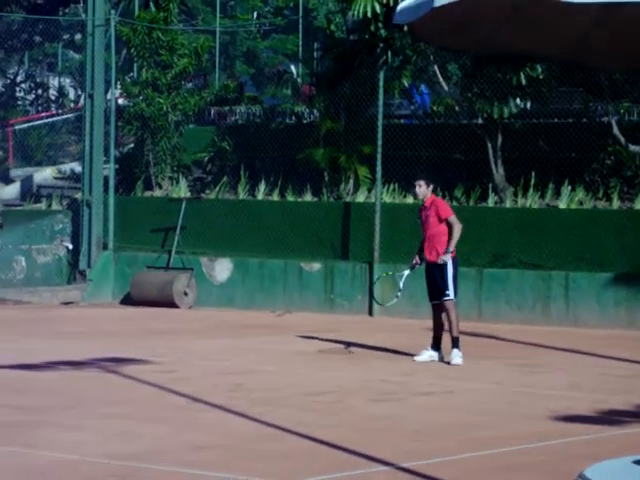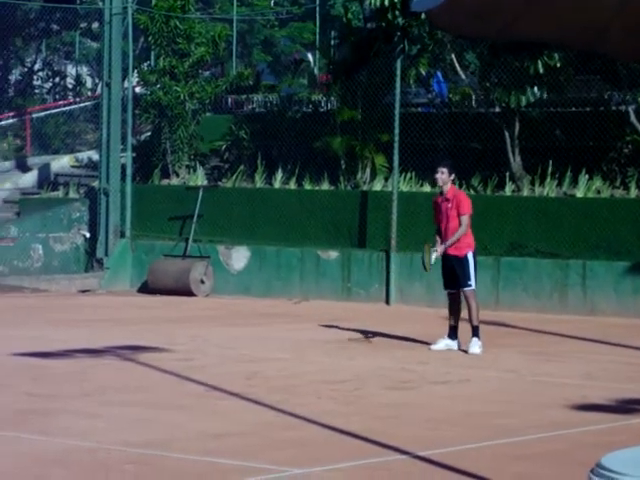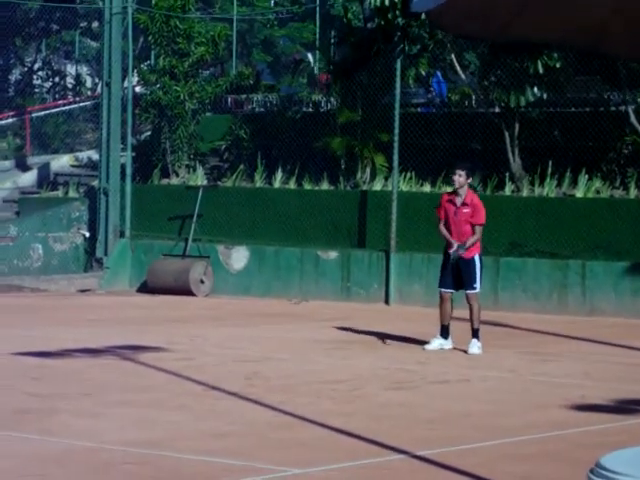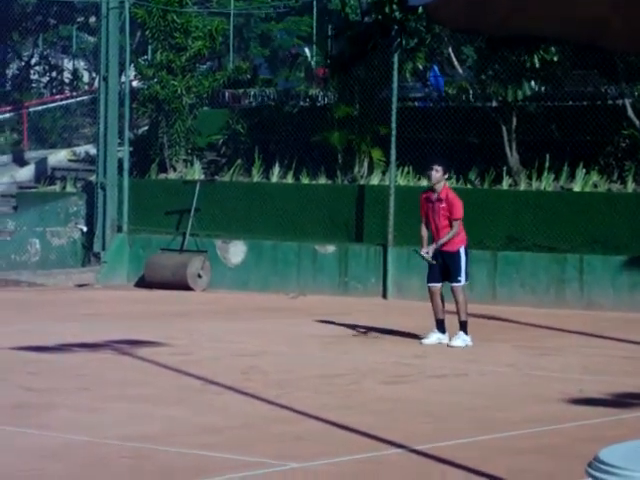
dt=1s
person 1, frame 1
left shoulder: (439, 204)
right shoulder: (423, 209)
left elbow: (457, 226)
left wrist: (449, 252)
right wrist: (419, 254)
left hip: (444, 261)
right hip: (430, 262)
left knee: (448, 303)
right knee: (436, 306)
left ankle: (456, 349)
right ankle: (435, 349)
person 1, frame 2
left shoulder: (461, 197)
right shoulder: (437, 200)
left elbow: (464, 227)
left wrist: (444, 245)
right wrist: (438, 243)
left hip: (463, 251)
right hip: (447, 253)
left knee: (468, 293)
right knee: (452, 295)
left ankle: (475, 338)
right ankle: (452, 338)
person 1, frame 3
left shoulder: (476, 203)
right shoulder: (445, 199)
left elbow: (478, 235)
right elbow: (441, 225)
left wrist: (462, 247)
right wrist: (452, 242)
left hip: (470, 255)
right hip: (450, 253)
left knee: (472, 296)
right knee: (444, 295)
left ankle: (475, 340)
right ankle: (444, 338)
person 1, frame 4
left shoulder: (452, 198)
right shoulder: (425, 197)
left elbow: (456, 229)
left wrist: (435, 245)
right wrist: (425, 245)
left hip: (455, 248)
right hip: (436, 248)
left knee: (457, 288)
right knee: (434, 288)
left ankle: (463, 334)
right ankle: (440, 332)
